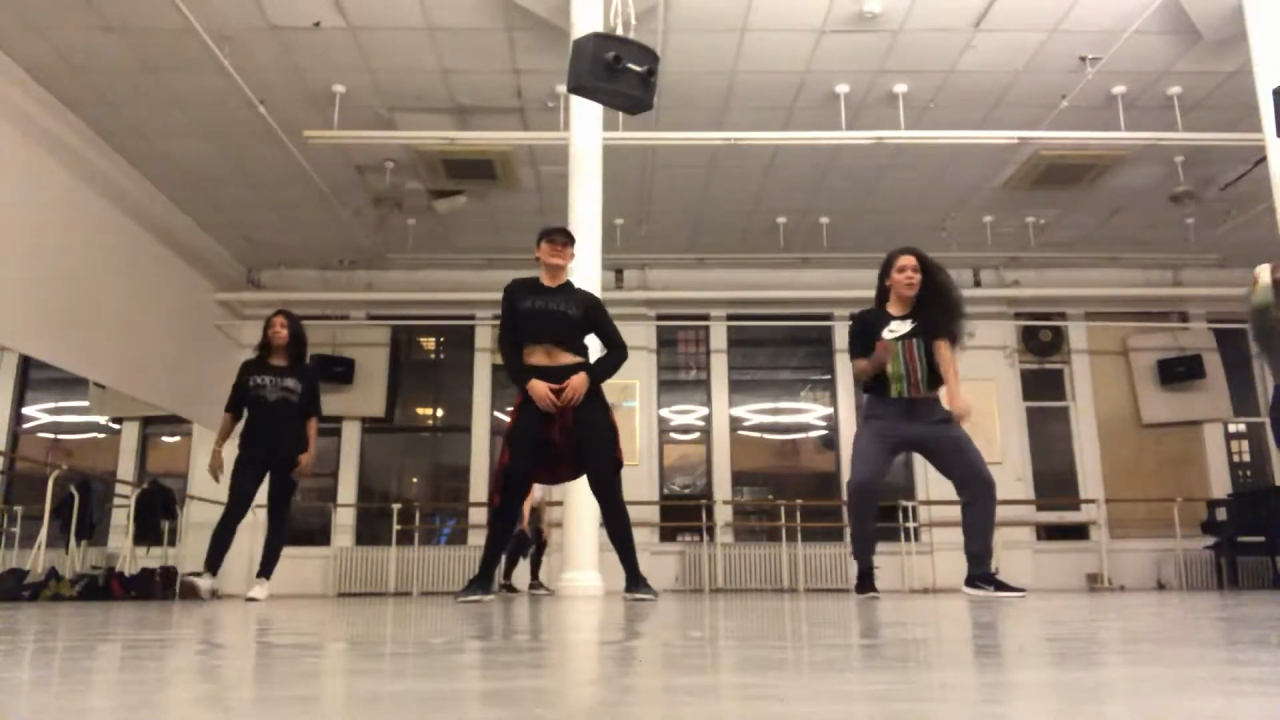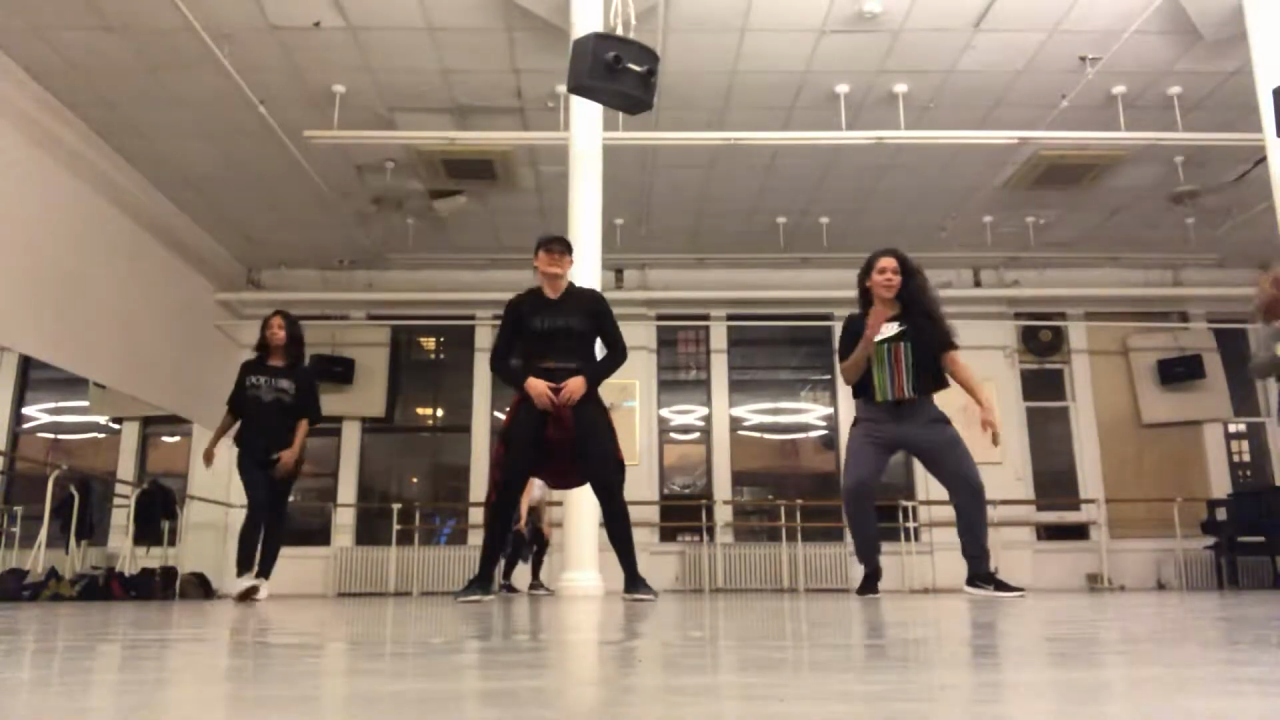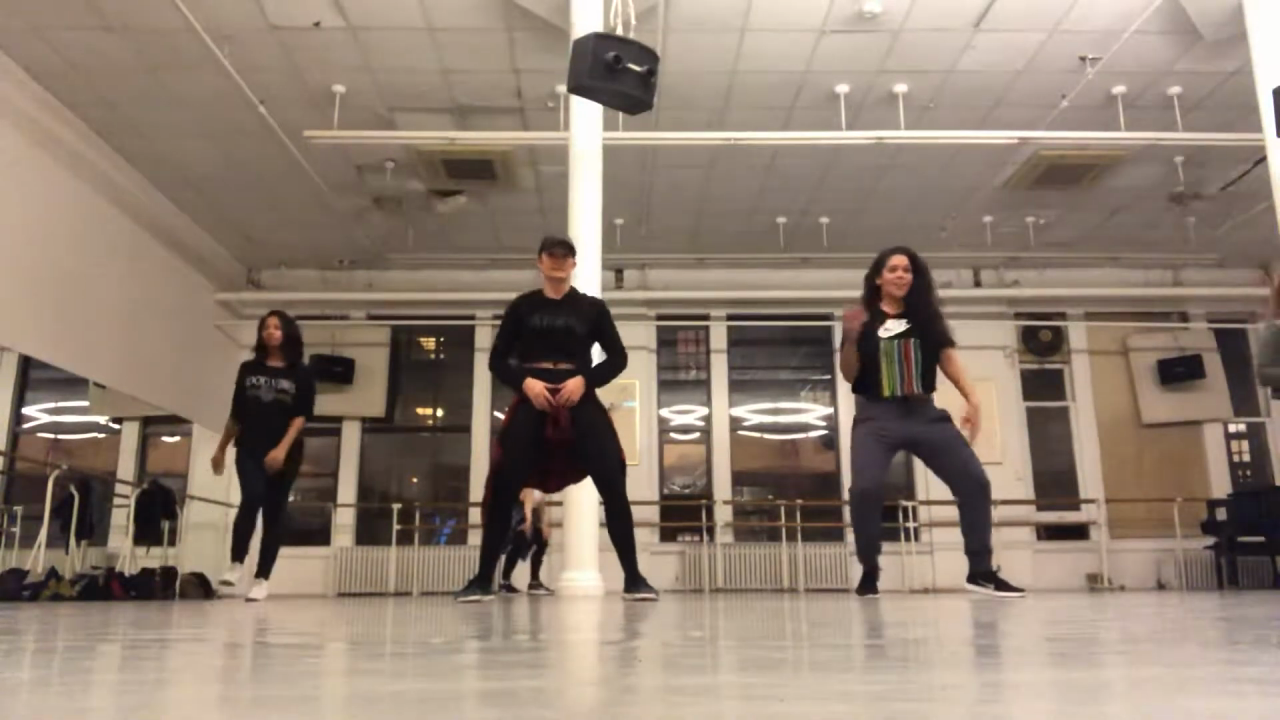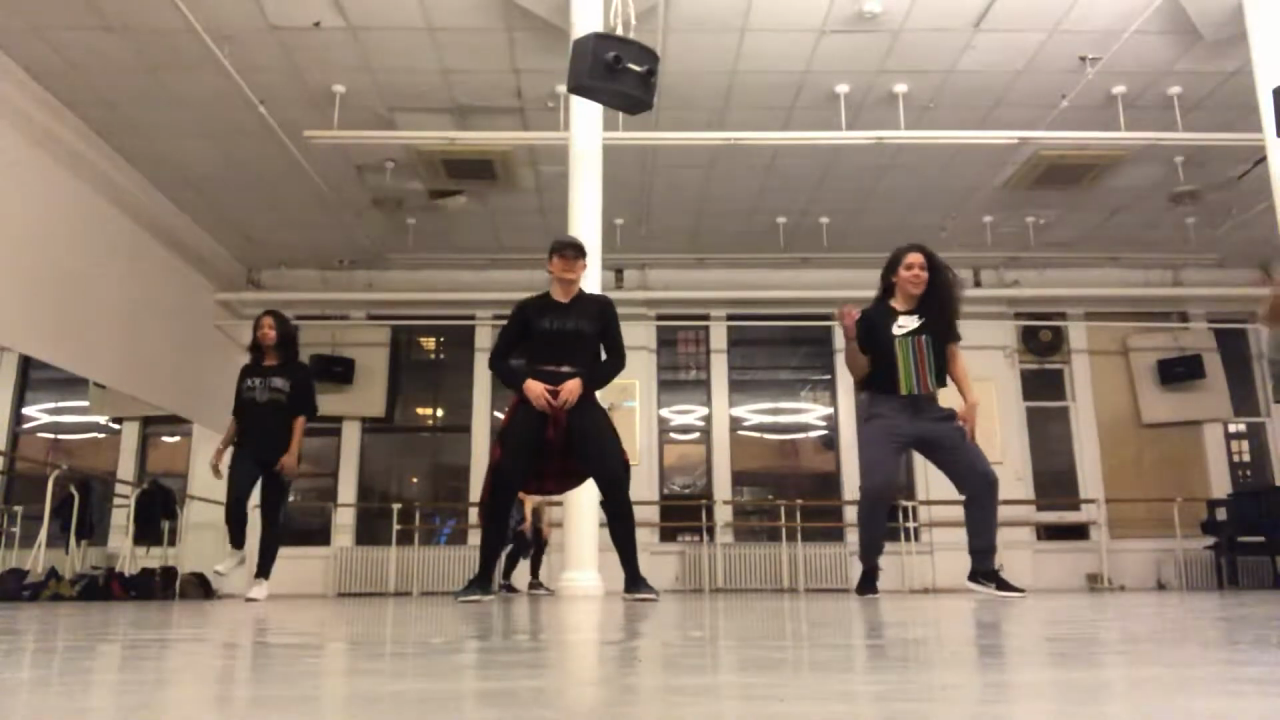
dt=0.2s
person 1, frame 1
left shoulder: (585, 300)
right shoulder: (517, 291)
left elbow: (618, 350)
right elbow: (508, 348)
left wrist: (589, 376)
right wrist: (528, 382)
left hip: (582, 391)
right hip: (536, 392)
left knee: (607, 485)
right knee: (511, 487)
left ankle: (635, 578)
right ankle: (484, 579)
person 1, frame 2
left shoulder: (591, 301)
right shoulder: (520, 305)
left elbow: (618, 351)
right elbow: (499, 360)
left wrist: (587, 379)
right wrist: (526, 381)
left hip: (581, 395)
right hip: (534, 396)
left knee: (609, 485)
right knee: (507, 487)
left ankle: (633, 578)
right ankle: (483, 579)
person 1, frame 3
left shoulder: (592, 307)
right shoulder: (522, 306)
left elbow: (618, 359)
right elbow: (498, 360)
left wrist: (584, 380)
right wrist: (523, 381)
left hip: (581, 398)
right hip: (532, 398)
left knee: (612, 483)
right knee: (503, 486)
left ankle: (633, 578)
right ankle: (483, 579)
person 1, frame 4
left shoulder: (600, 307)
right shoulder: (529, 308)
left elbow: (616, 359)
right elbow: (497, 359)
left wrist: (582, 381)
right wrist: (524, 382)
left hip: (581, 400)
right hip: (533, 400)
left knee: (615, 482)
right knee: (501, 486)
left ankle: (634, 579)
right ankle: (483, 580)
person 2, frame 1
left shoulder: (932, 315)
right shoulder: (866, 321)
left elbow: (944, 352)
right elbow: (857, 372)
left wrist: (956, 392)
right wrist: (878, 360)
left hip: (930, 414)
right hip: (882, 415)
left knee: (981, 483)
right knee: (861, 484)
left ankle: (979, 574)
right ankle: (865, 570)
person 2, frame 2
left shoulder: (921, 318)
right shoulder: (855, 324)
left elbow: (952, 361)
right elbow: (848, 377)
left wrist: (984, 404)
right wrist: (867, 341)
left hip: (922, 415)
right hip: (873, 419)
left knee: (969, 485)
right knee: (856, 487)
left ankle: (979, 573)
right ankle: (871, 570)
person 2, frame 3
left shoulder: (925, 315)
right shoulder: (862, 320)
left elbow: (947, 358)
right elbow: (849, 374)
left wrist: (972, 401)
right wrist: (851, 339)
left hip: (924, 414)
right hip: (877, 416)
left knee: (974, 482)
right knee: (866, 488)
left ankle: (981, 571)
right ankle: (869, 571)
person 2, frame 4
left shoulder: (936, 312)
right shoulder: (871, 317)
left elbow: (952, 356)
right elbow: (859, 373)
left wrist: (969, 400)
right wrist: (850, 336)
left hip: (931, 412)
right hip: (884, 413)
left knee: (983, 479)
right knee: (877, 488)
left ankle: (983, 570)
right ankle: (869, 571)
person 3, frame 1
left shoulder: (305, 374)
right shoulder: (251, 368)
left elbow: (311, 415)
right elbow: (234, 411)
left wrist: (311, 450)
right wrist: (217, 448)
left hip: (286, 455)
right hip: (252, 452)
left knee: (278, 516)
right knee: (234, 509)
left ankle: (262, 580)
right ankle: (208, 576)
person 3, frame 2
left shoulder: (301, 375)
right shoulder: (249, 368)
left elbow: (306, 417)
right elbow: (234, 410)
left wrist: (295, 450)
right wrist: (214, 441)
left hip: (284, 456)
right hip: (251, 451)
left knee: (275, 515)
right knee: (257, 506)
left ankle: (262, 579)
right ankle: (245, 576)
person 3, frame 3
left shoulder: (300, 374)
right shoulder: (248, 369)
left elbow: (300, 416)
right elbow: (236, 414)
left wrist: (283, 449)
right wrist: (220, 447)
left hip: (283, 455)
right hip: (249, 450)
left knee: (274, 515)
right knee: (251, 501)
left ankle: (261, 579)
right ankle: (237, 563)
person 3, frame 4
left shoulder: (297, 372)
right shoulder: (247, 371)
left elbow: (301, 415)
right elbow: (238, 415)
left wrist: (293, 452)
right wrist: (222, 448)
left hip: (279, 454)
right hip: (247, 450)
left knee: (271, 515)
right knee: (235, 498)
left ankle: (261, 579)
right ankle: (237, 551)
